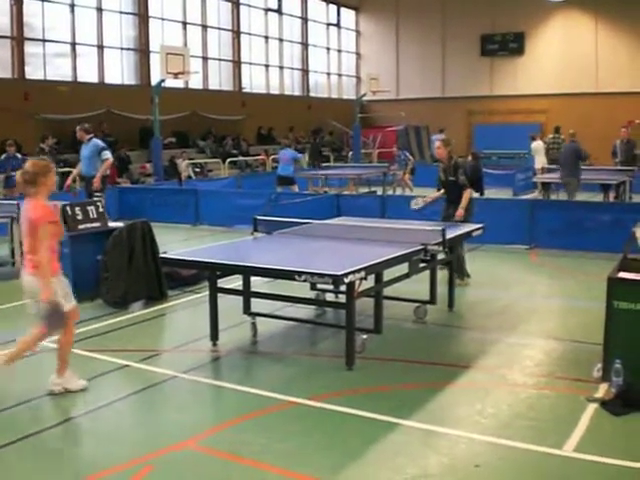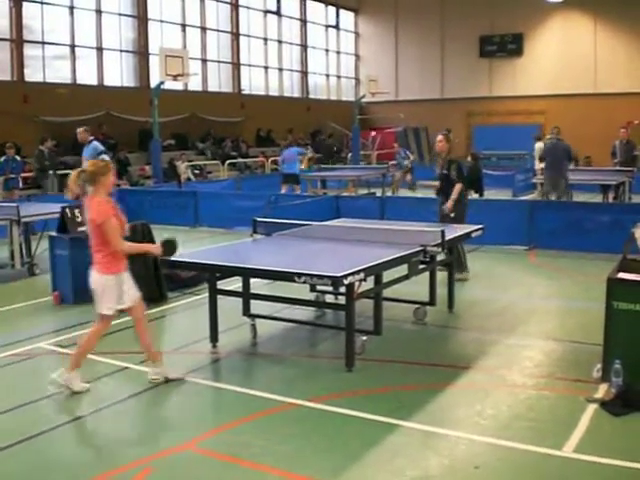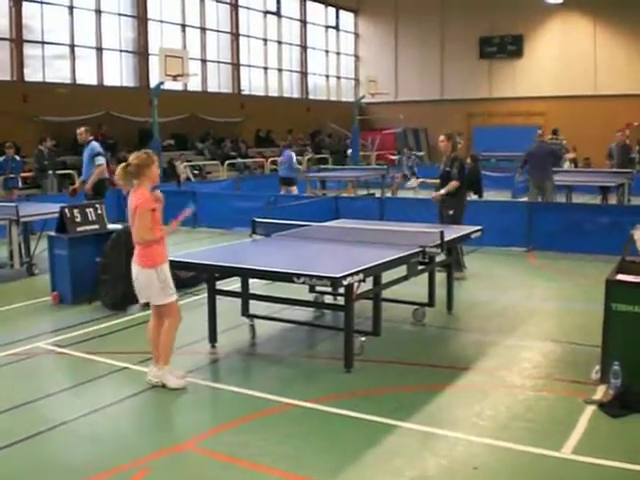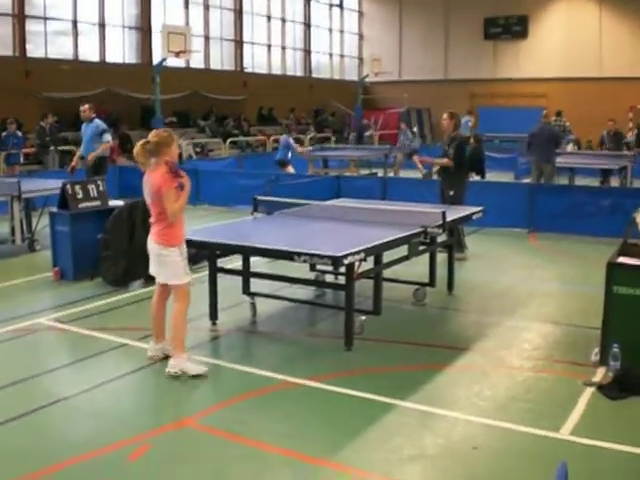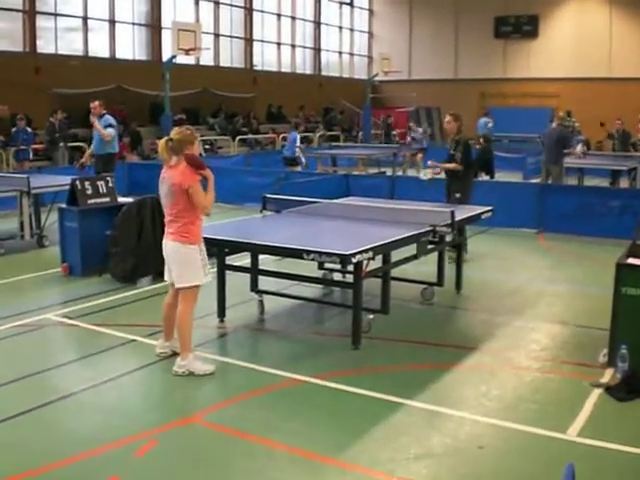
dt=0.4s
person 1, frame 1
left shoulder: (31, 204)
right shoulder: (44, 209)
right elbow: (43, 250)
right wrist: (48, 287)
left hip: (31, 272)
right hip: (45, 274)
left knee: (46, 328)
right knee: (69, 321)
right ankle: (61, 377)
person 1, frame 2
left shoulder: (96, 202)
right shoulder: (101, 207)
left elbow: (121, 231)
right elbow: (119, 246)
left wrist: (116, 211)
right wrist: (149, 248)
left hip: (116, 271)
right hip: (109, 273)
left knee: (140, 316)
right knee: (101, 326)
left ankle: (157, 367)
right ankle: (69, 373)
person 1, frame 3
left shoulder: (139, 195)
right shoulder: (144, 197)
right elbow: (142, 236)
left wrist: (159, 205)
right wrist: (169, 229)
left hip: (151, 263)
right hip: (151, 265)
left knee: (159, 316)
right knee: (173, 316)
left ankle: (158, 368)
right ankle: (161, 371)
person 1, frame 4
left shoulder: (152, 173)
right shoulder: (165, 176)
right elbow: (173, 213)
left wrist: (178, 183)
right wrist: (186, 187)
left hip: (158, 239)
right hip: (170, 243)
left knee: (161, 293)
right knee: (181, 300)
left ankle: (157, 345)
right ankle: (178, 359)
person 1, frame 5
left shoulder: (167, 171)
right shoulder: (188, 172)
right elbow: (206, 208)
right wrist: (210, 180)
left hip: (171, 239)
right hip: (187, 242)
left knee: (174, 294)
right knee: (187, 301)
left ankle: (166, 343)
right ankle: (185, 360)
person 2, frame 1
left shoulder: (458, 165)
right shoulder: (442, 167)
left elbow: (467, 189)
left wrist: (462, 208)
right wrist: (432, 197)
left hip: (461, 207)
right hip: (449, 205)
left ankle: (462, 276)
right ankle: (450, 263)
person 2, frame 2
left shoulder: (453, 162)
right shoulder: (441, 161)
left elbow: (459, 183)
left wrist: (452, 201)
left hip: (455, 203)
right hip: (445, 201)
left ankle: (462, 270)
right ankle: (451, 263)
person 2, frame 3
left shoulder: (457, 160)
right shoulder: (445, 160)
left elbow: (457, 182)
left wrist: (441, 192)
left hip: (455, 202)
right hip: (445, 201)
left ankle: (459, 269)
right ankle: (450, 263)
person 2, frame 4
left shoulder: (457, 140)
right shoulder: (448, 138)
left elbow: (450, 161)
left wrist: (430, 160)
right wrist: (437, 168)
left hip: (455, 182)
right hip: (447, 181)
left ankle: (460, 249)
right ankle: (451, 244)
person 2, frame 5
left shoulder: (462, 142)
right shoulder: (452, 140)
left elbow: (460, 165)
left wrist: (439, 166)
right wrist: (441, 169)
left hip: (461, 183)
right hip: (453, 182)
